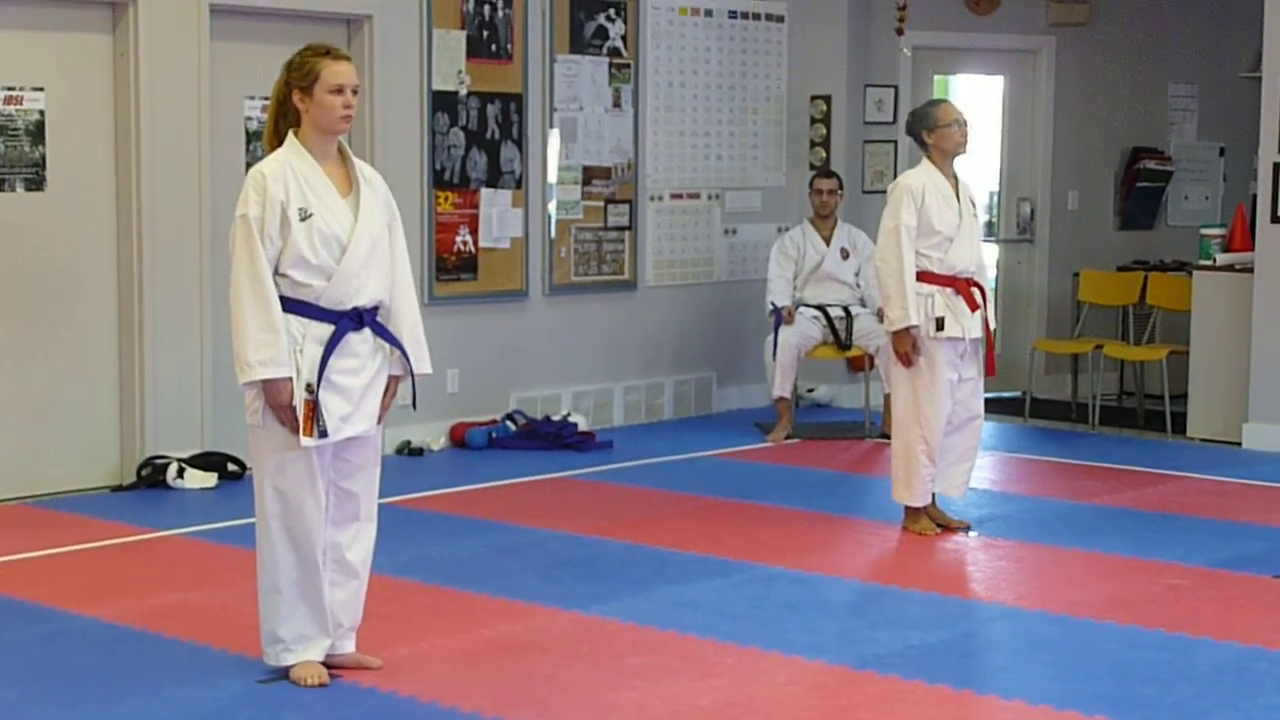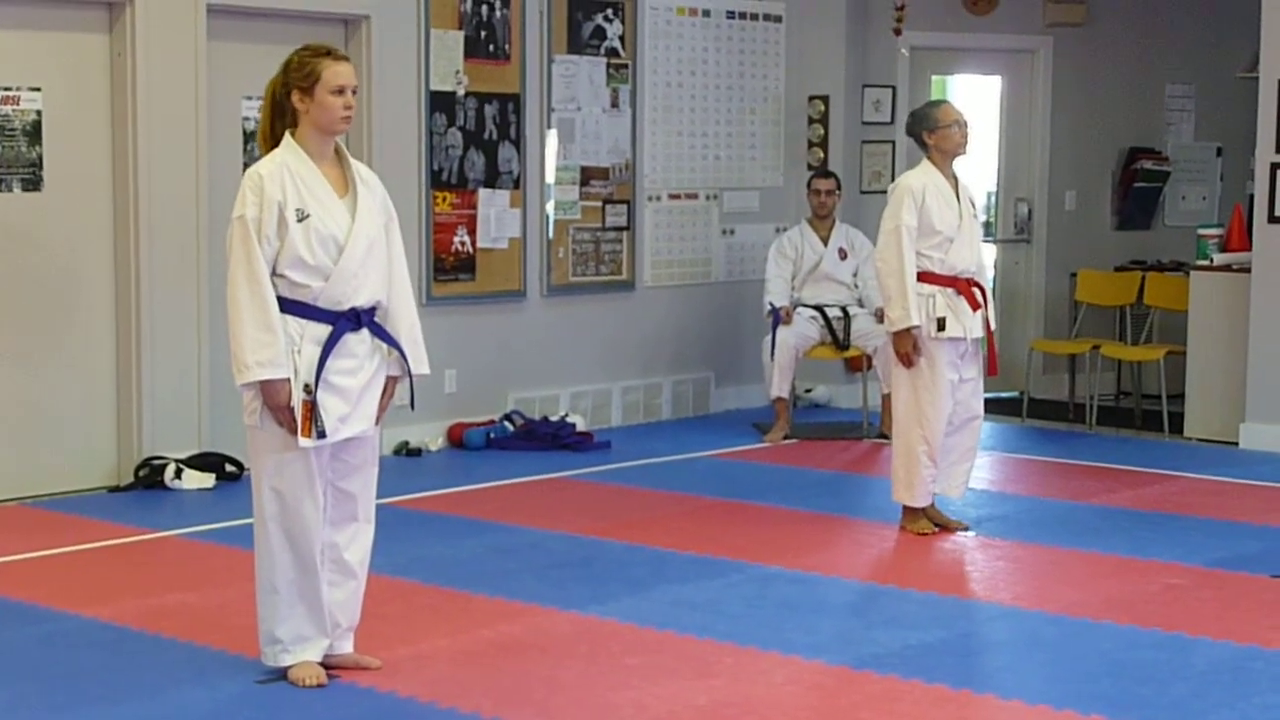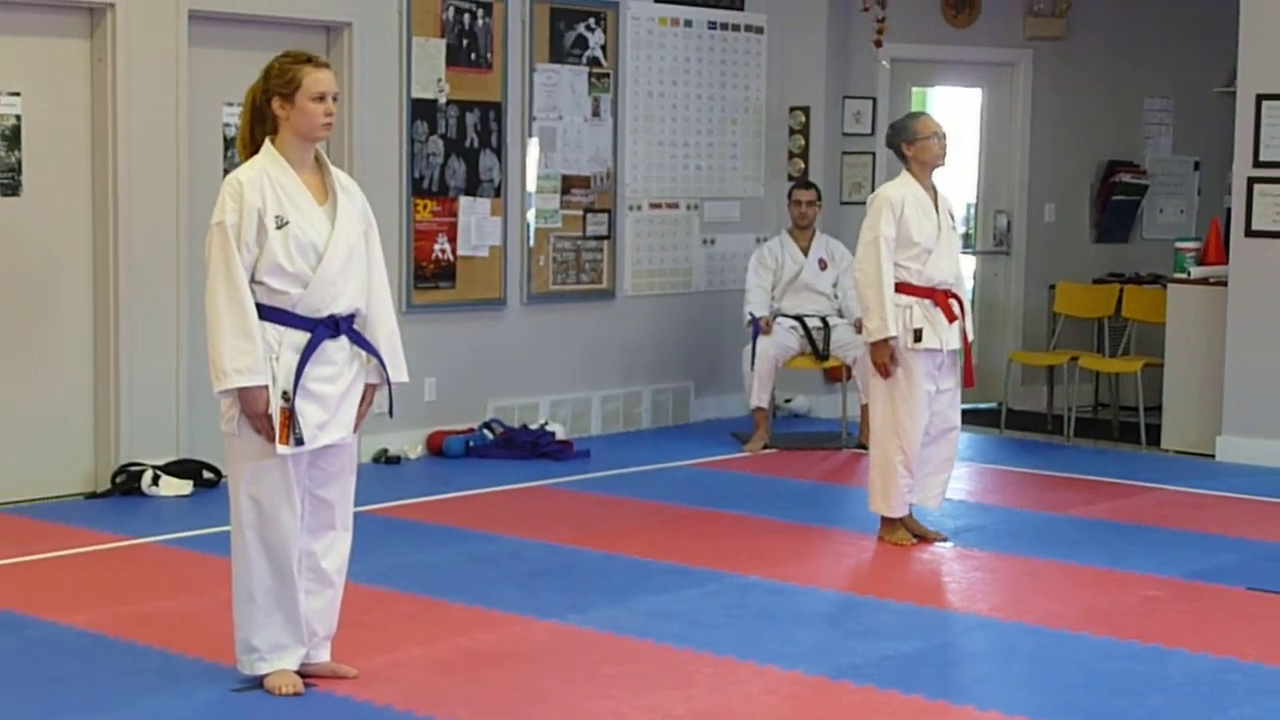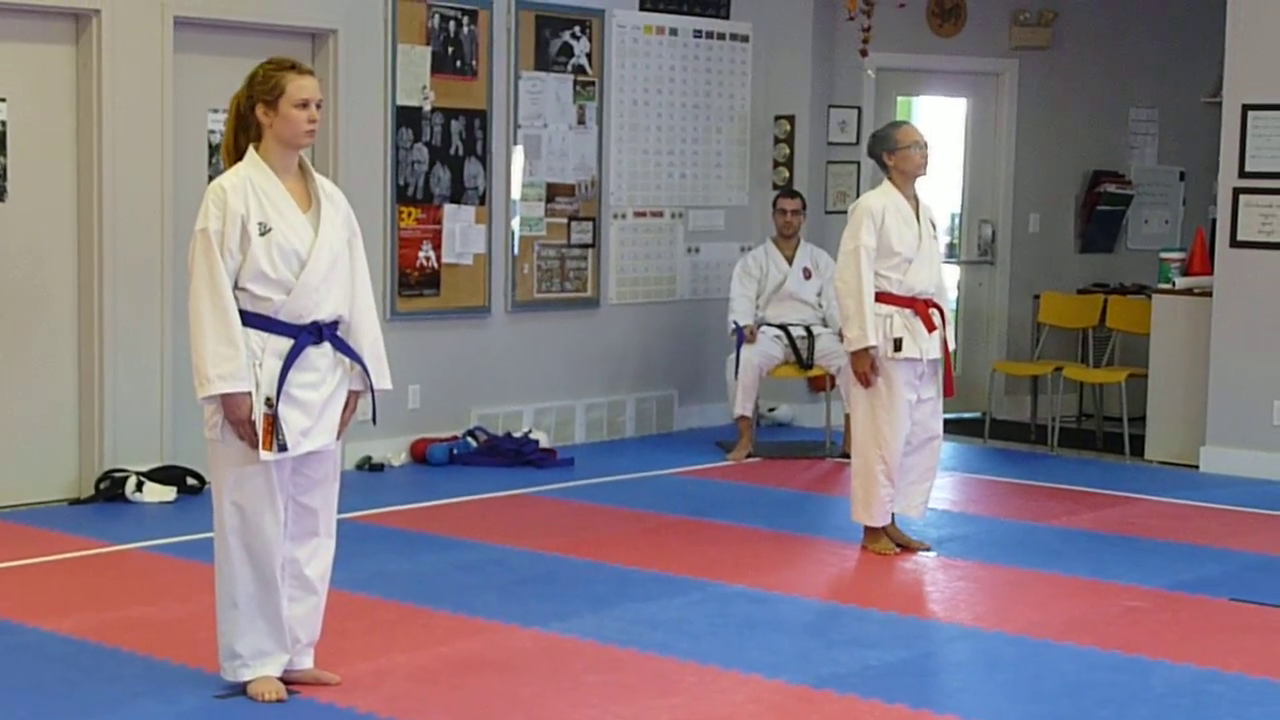
dt=0.3s
person 1, frame 1
left shoulder: (370, 182)
right shoulder: (270, 180)
left elbow: (394, 274)
right elbow: (254, 282)
left wrist: (395, 362)
right wrist: (272, 372)
left hip: (359, 359)
right hip: (299, 357)
left knee: (351, 505)
right knee: (296, 505)
left ankle: (336, 635)
right ankle: (296, 644)
person 1, frame 2
left shoulder: (366, 183)
right shoulder: (268, 181)
left elbow: (390, 274)
right elbow: (251, 283)
left wrist: (393, 361)
right wrist: (270, 373)
left hip: (357, 359)
right hip: (297, 357)
left knee: (350, 506)
right knee: (294, 506)
left ankle: (334, 637)
right ankle: (295, 645)
person 1, frame 3
left shoulder: (346, 190)
right shoulder: (247, 187)
left elbow: (370, 281)
right elbow: (229, 289)
left wrist: (370, 369)
right wrist: (248, 381)
left hip: (335, 367)
right hip: (276, 365)
left knee: (327, 514)
right knee: (272, 514)
left ankle: (310, 645)
right ankle: (270, 653)
person 1, frame 4
left shoulder: (330, 198)
right shoulder: (231, 194)
left elbow: (354, 290)
right elbow: (213, 296)
left wrist: (355, 377)
right wrist: (231, 387)
left hip: (318, 374)
right hip: (258, 371)
left knee: (310, 521)
right knee: (254, 521)
left ankle: (293, 652)
right ankle: (253, 660)
person 2, frame 1
left shoulder: (963, 188)
right shoulder: (911, 186)
right elbow: (893, 257)
left wrist: (982, 315)
right wrist: (902, 323)
left hip: (964, 312)
right hip: (929, 311)
left knee: (964, 412)
right knee: (925, 411)
left ankle: (932, 501)
right ankle: (914, 508)
person 2, frame 2
left shoulder: (962, 190)
right shoulder: (911, 187)
right elbow: (893, 258)
left wrist: (982, 314)
right wrist: (902, 323)
left hip: (965, 312)
right hip: (929, 312)
left knee: (964, 413)
right knee: (925, 412)
left ankle: (931, 503)
right ankle: (912, 509)
person 2, frame 3
left shoulder: (942, 201)
right shoulder: (890, 198)
right elbow: (872, 268)
left wrist: (960, 325)
right wrist: (880, 334)
left hip: (942, 324)
right hip: (908, 323)
left knee: (941, 423)
right knee: (902, 423)
left ankle: (909, 512)
right ankle: (891, 518)
person 2, frame 4
left shoulder: (924, 211)
right shoulder: (872, 207)
right elbow: (852, 278)
left wrist: (942, 335)
right wrist: (861, 343)
left hip: (924, 333)
right hip: (888, 332)
left knee: (923, 433)
right knee: (883, 432)
left ankle: (892, 522)
right ankle: (873, 528)
person 3, frame 1
left shoulder: (858, 239)
right shoulder: (791, 240)
left elbow: (871, 281)
right elbow: (779, 280)
left wrist: (883, 307)
right wrist: (783, 306)
left hip: (852, 313)
right hip: (809, 315)
left knee: (892, 338)
right knee: (782, 341)
left ankle: (890, 418)
right ankle: (784, 420)
person 3, frame 2
left shoulder: (856, 239)
right shoulder: (789, 241)
left elbow: (869, 281)
right elbow: (777, 281)
left wrist: (880, 307)
right wrist: (782, 306)
left hip: (849, 314)
right hip: (807, 314)
left knee: (890, 338)
right knee: (781, 341)
left ankle: (888, 419)
right ankle: (781, 420)
person 3, frame 3
left shoulder: (836, 250)
right shoulder: (769, 251)
left elbow: (849, 292)
right elbow: (757, 291)
left wrist: (860, 318)
right wrist: (761, 316)
left hip: (829, 324)
right hip: (787, 324)
right knee: (760, 351)
left ankle: (867, 429)
right ankle: (761, 429)
person 3, frame 4
left shoulder: (820, 259)
right shoulder: (754, 260)
left elbow: (833, 301)
right elbow: (741, 300)
left wrist: (845, 327)
right wrist: (746, 325)
left hip: (813, 333)
right hip: (771, 334)
right knee: (745, 359)
left ankle: (852, 438)
right ankle: (745, 438)
